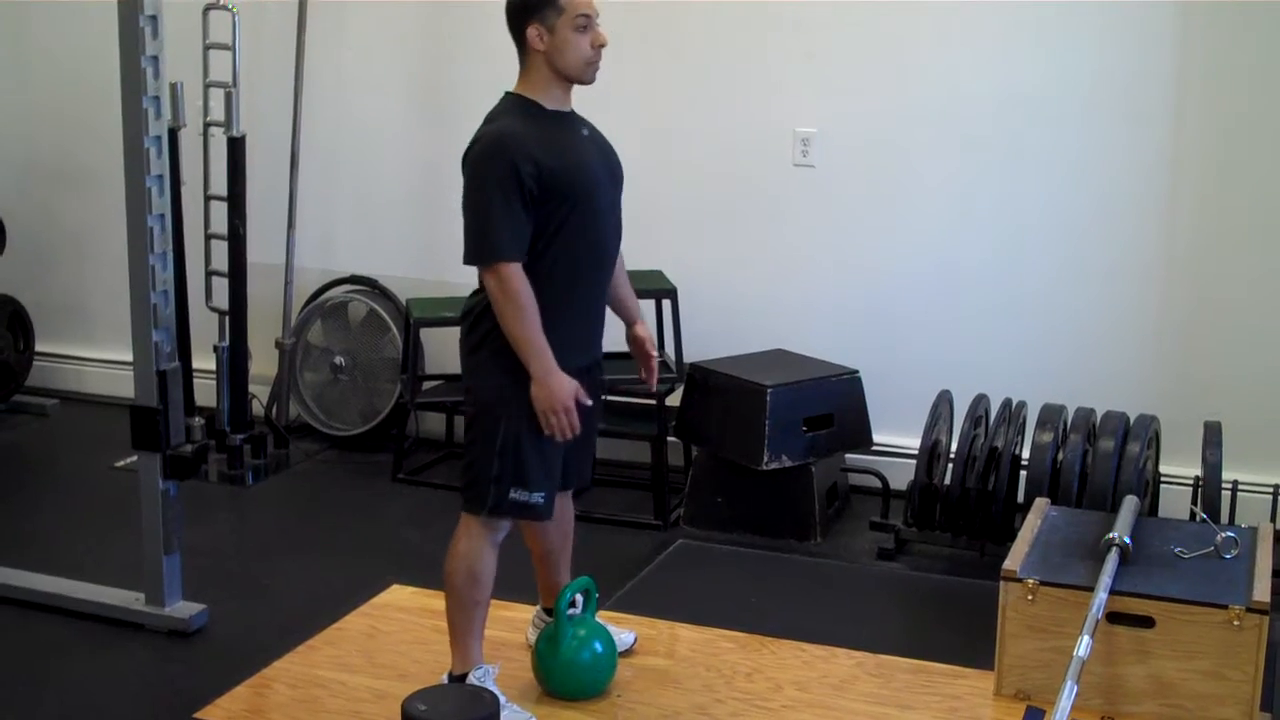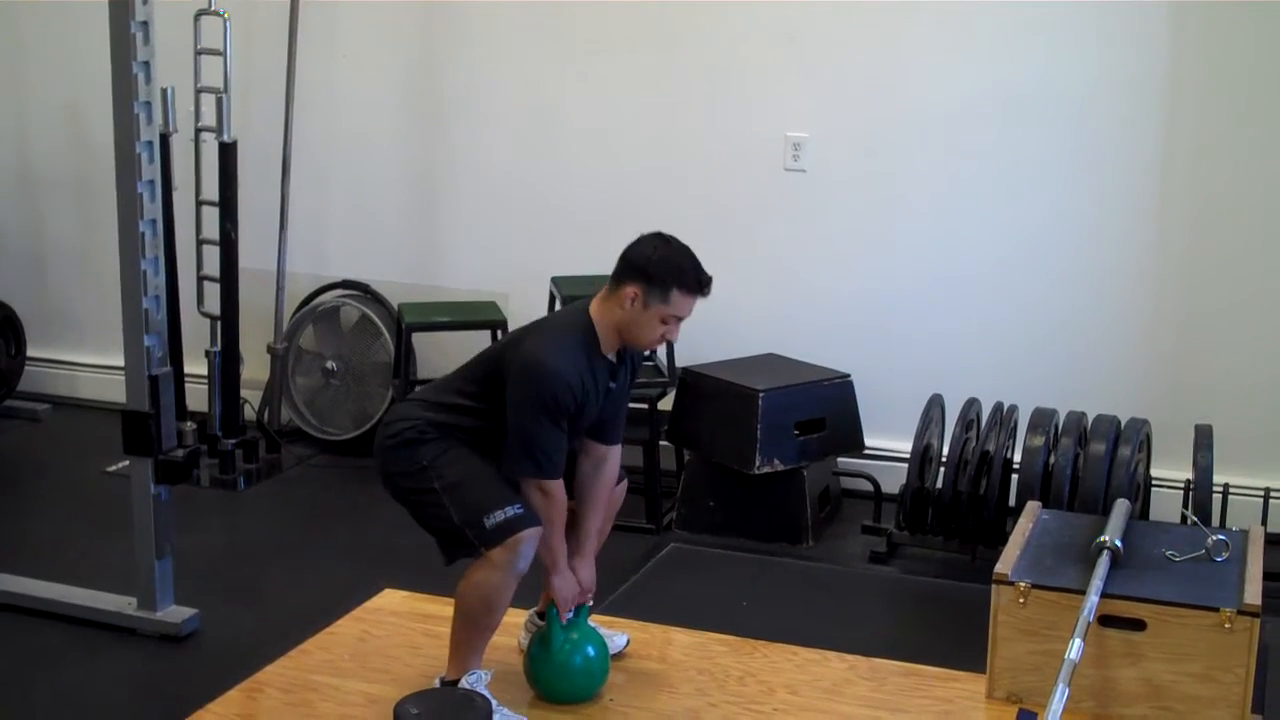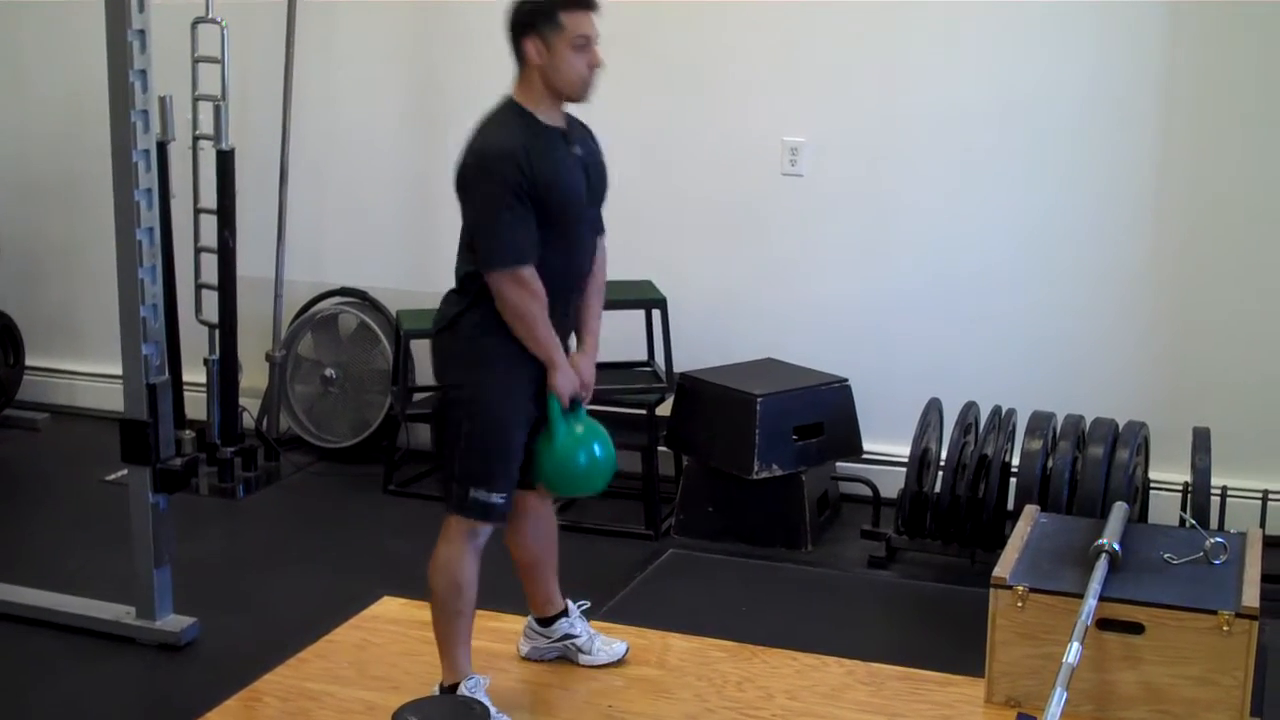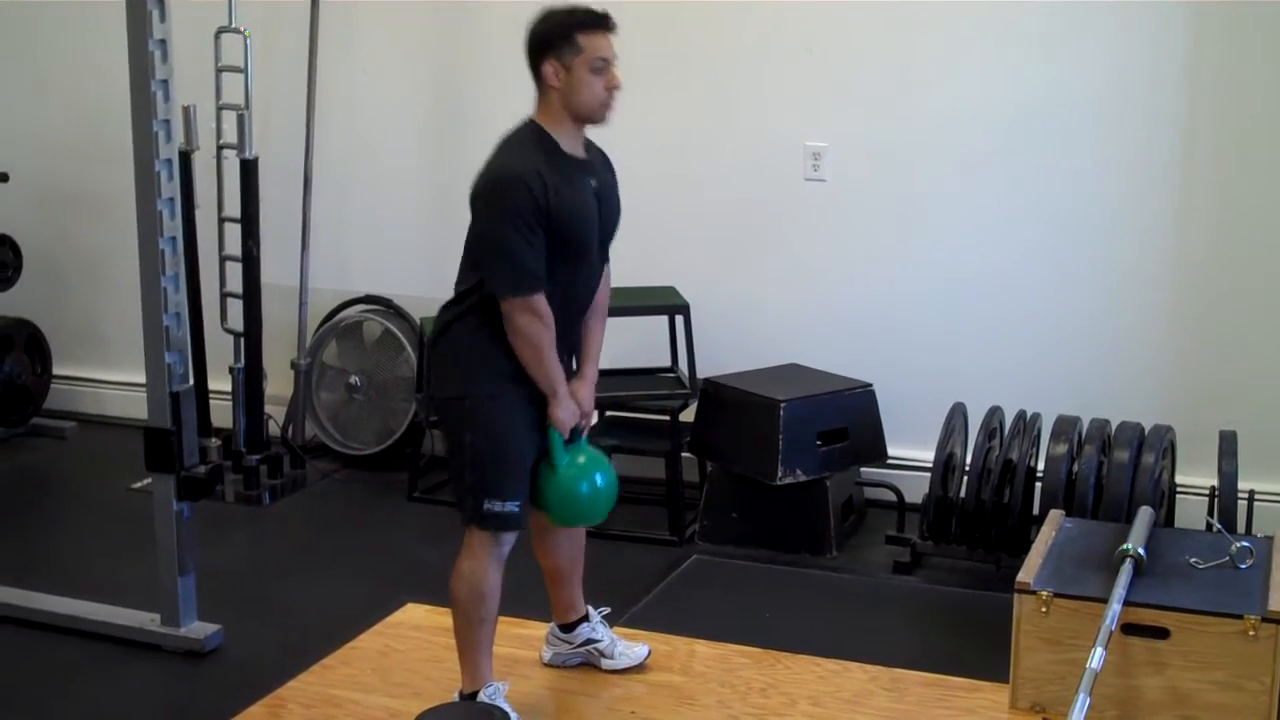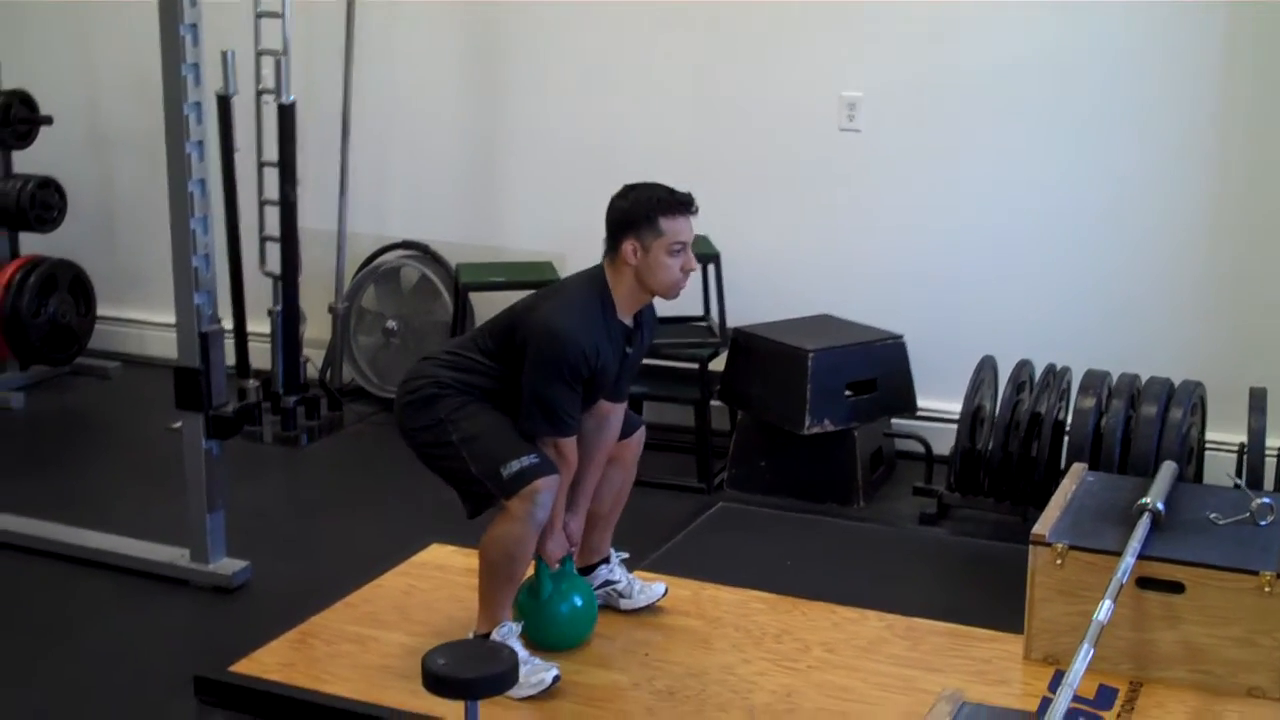
dt=1s
person 1, frame 1
left shoulder: (578, 130)
right shoulder: (505, 143)
right elbow: (501, 271)
left wrist: (635, 320)
right wrist: (543, 373)
left hip: (575, 352)
right hip: (520, 360)
left knee: (556, 491)
right knee: (492, 513)
left ankle: (556, 617)
person 1, frame 2
left shoulder: (621, 349)
right shoulder: (549, 363)
left elbow: (600, 455)
right elbow: (542, 485)
left wrist: (584, 557)
right wrist: (557, 570)
left hip: (494, 440)
right hip: (422, 443)
left knee: (611, 486)
right knee: (515, 539)
left ankle: (549, 620)
person 1, frame 3
left shoulder: (579, 140)
right shoulder: (500, 151)
left elbow: (590, 247)
right elbow: (512, 279)
left wrist: (585, 347)
right wrist: (556, 363)
left hip: (546, 351)
right hip: (486, 353)
left knee: (535, 489)
right knee: (473, 516)
left ankle: (550, 624)
person 1, frame 4
left shoulder: (596, 166)
right shoulder: (516, 176)
left elbow: (595, 279)
right elbow: (524, 307)
left wrist: (583, 378)
right wrist: (558, 395)
left hip: (543, 361)
right hip: (483, 369)
right knee: (498, 526)
left ankle: (573, 631)
person 1, frame 5
left shoulder: (638, 315)
right shoulder: (563, 328)
left elbow: (605, 413)
right elbow: (558, 445)
left wrist: (578, 512)
right wrist: (553, 529)
left hip: (513, 398)
right hip: (443, 401)
left knee: (627, 438)
right knee: (534, 492)
left ankle: (595, 569)
right ankle: (489, 639)
